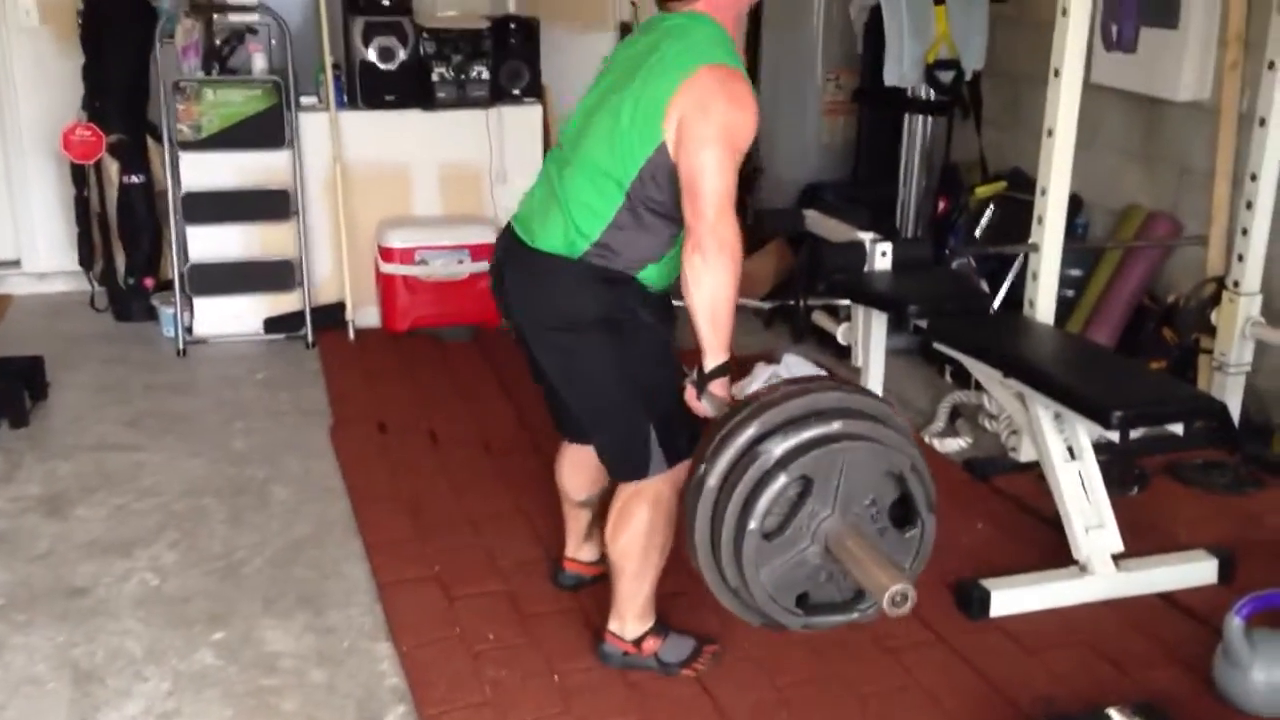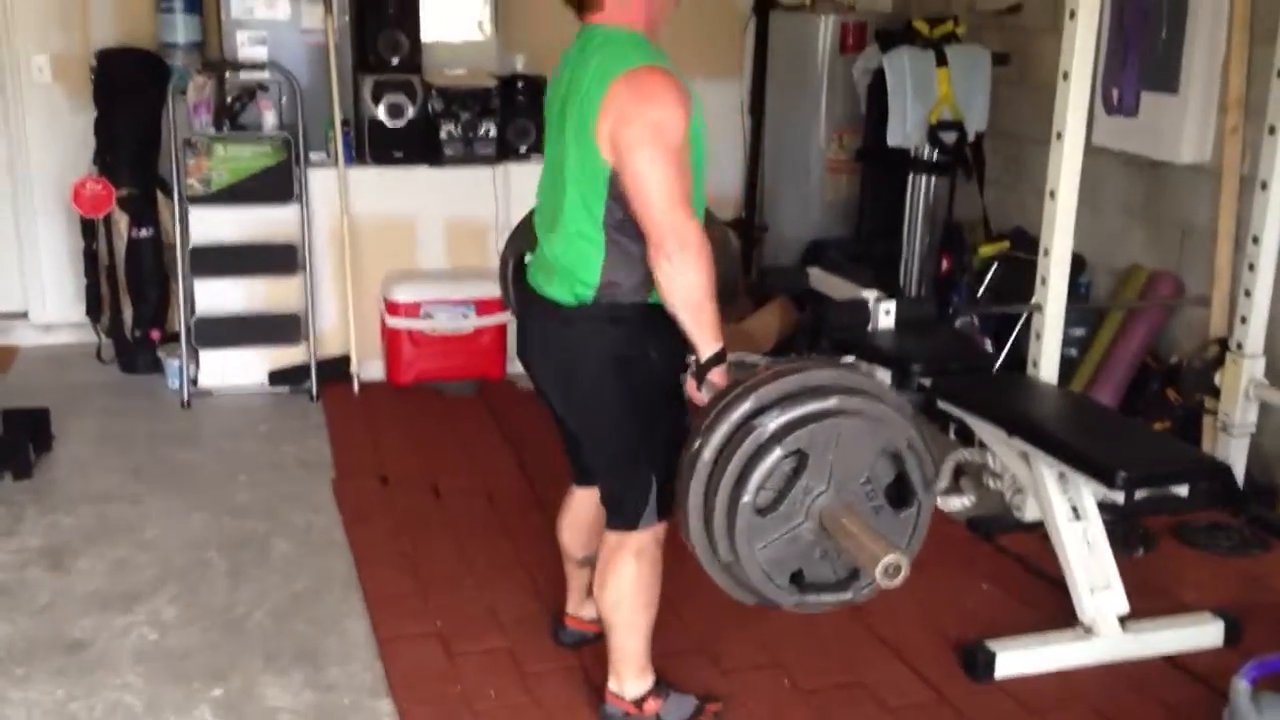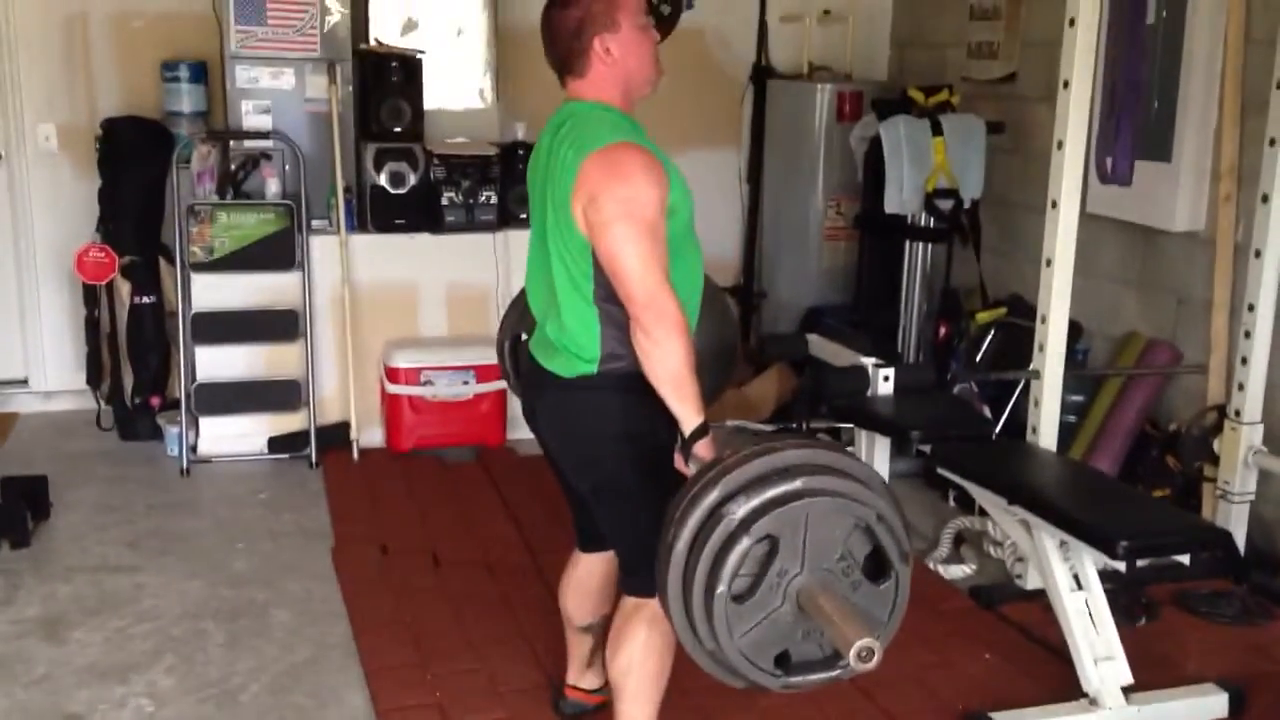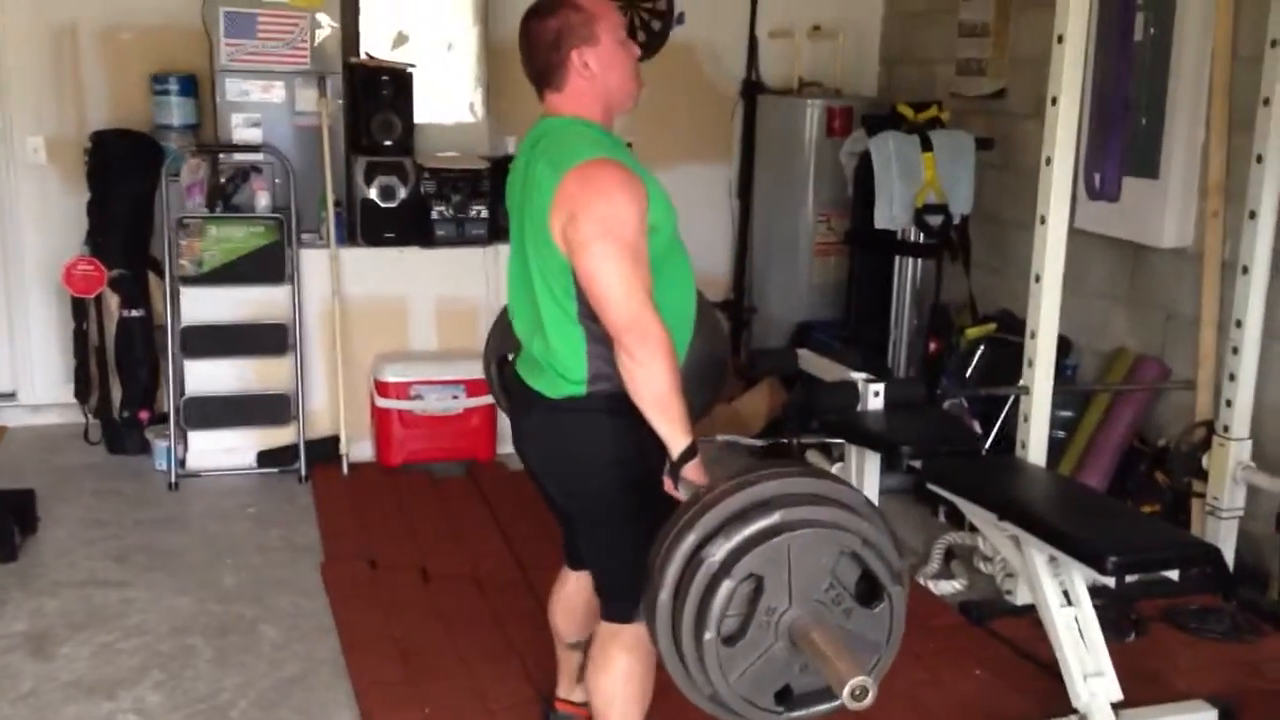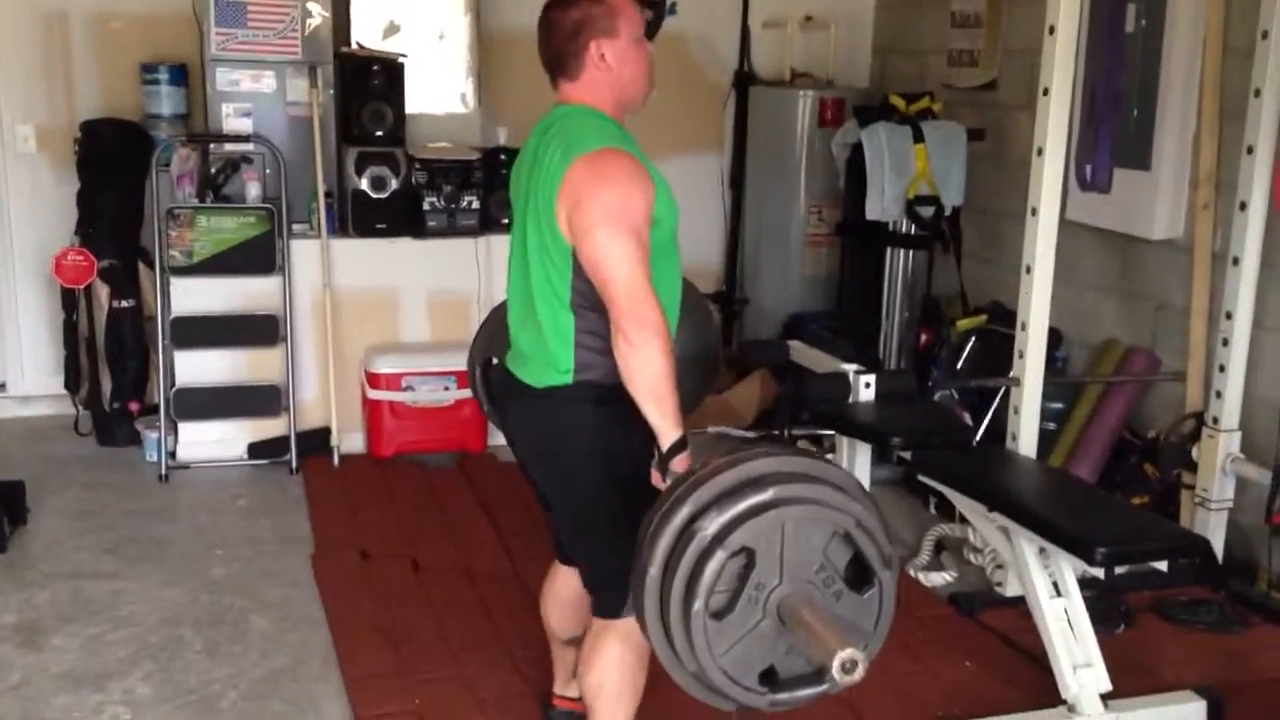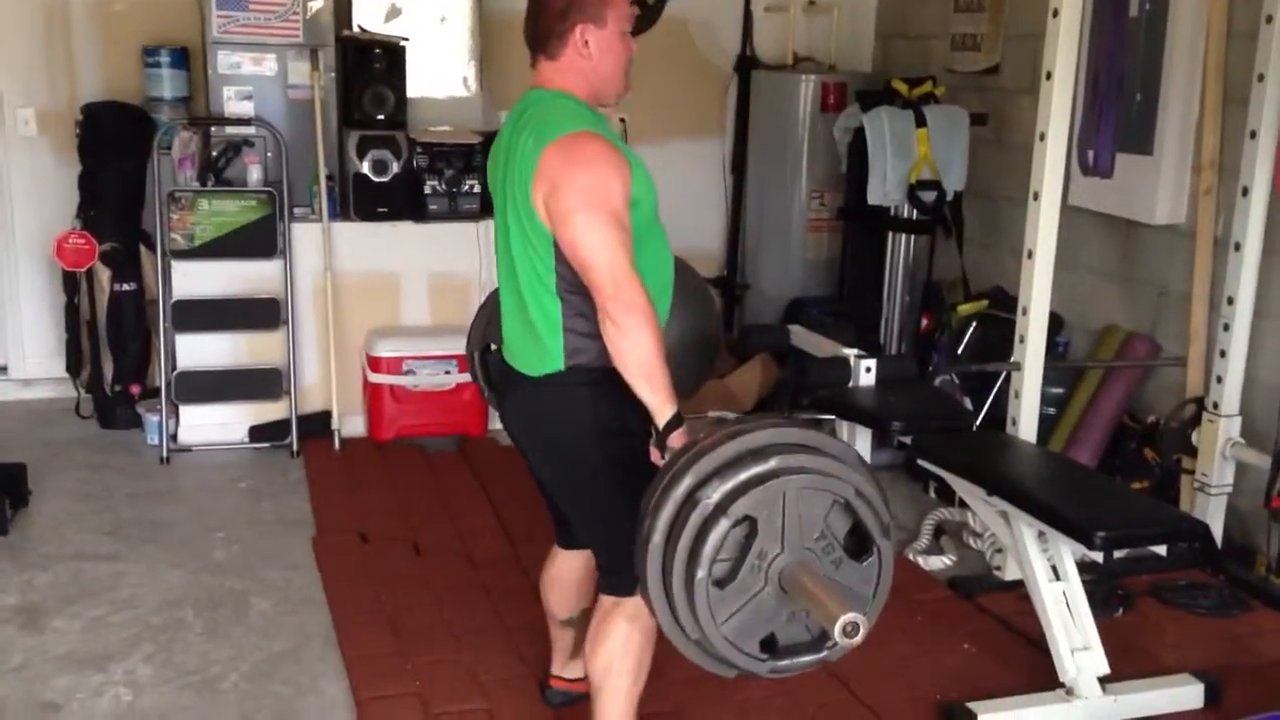
dt=0.4s
person 1, frame 1
right shoulder: (719, 85)
right elbow: (710, 236)
right wrist: (714, 367)
left hip: (532, 259)
right hip: (587, 290)
left knee: (589, 428)
right knee: (658, 461)
left ankle: (581, 554)
right ankle: (632, 633)
person 1, frame 2
left shoulder: (583, 62)
right shoulder: (644, 86)
right elbow: (671, 233)
right wrist: (709, 354)
left hip: (555, 311)
right hip: (608, 331)
left knee: (598, 478)
right knee: (642, 515)
left ankle: (580, 611)
person 1, frame 3
left shoulder: (563, 134)
right shoulder: (620, 161)
right elbow: (651, 310)
right wrist: (695, 429)
left hip: (559, 383)
right hip: (612, 402)
left knee: (599, 545)
right knee: (658, 585)
person 1, frame 4
left shoulder: (543, 149)
right shoulder: (598, 177)
right elbow: (634, 331)
right wrist: (684, 452)
left hip: (549, 405)
right hip: (598, 423)
left knee: (589, 566)
right knee: (637, 606)
person 1, frame 5
left shoulder: (551, 138)
right shoulder: (606, 165)
right elbow: (633, 317)
right wrist: (673, 441)
left hip: (540, 394)
right hip: (584, 412)
left knee: (580, 556)
right knee: (630, 598)
person 1, frame 6
left shoulder: (526, 124)
right shoulder: (581, 149)
right elbow: (618, 298)
right wrist: (669, 418)
left hip: (538, 381)
right hip: (584, 397)
left knee: (579, 538)
right knee: (639, 577)
